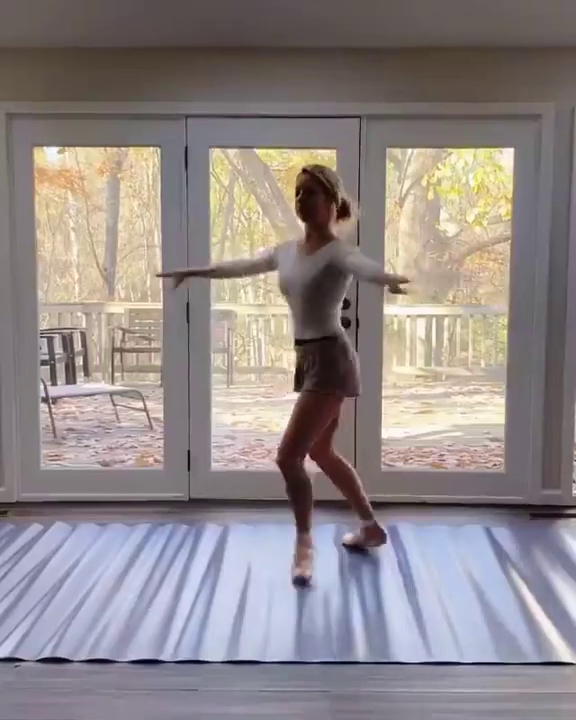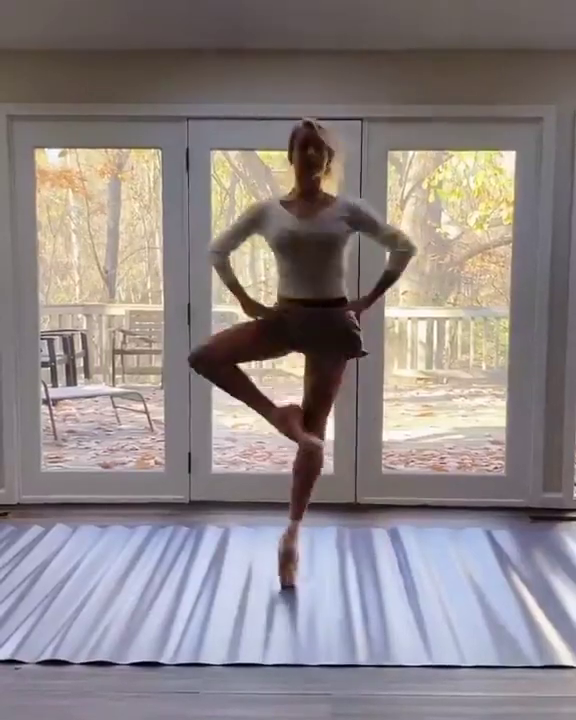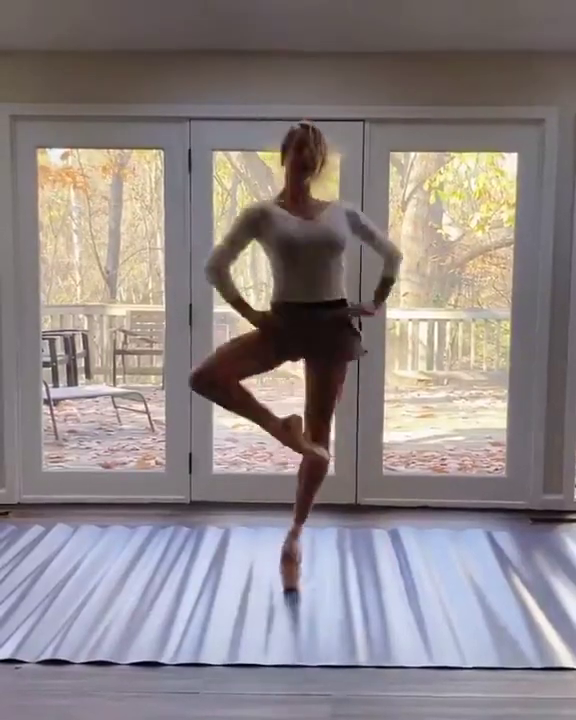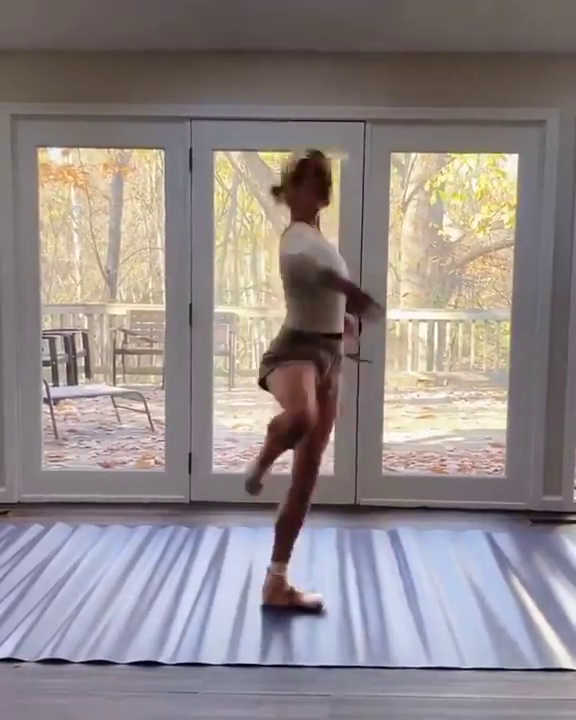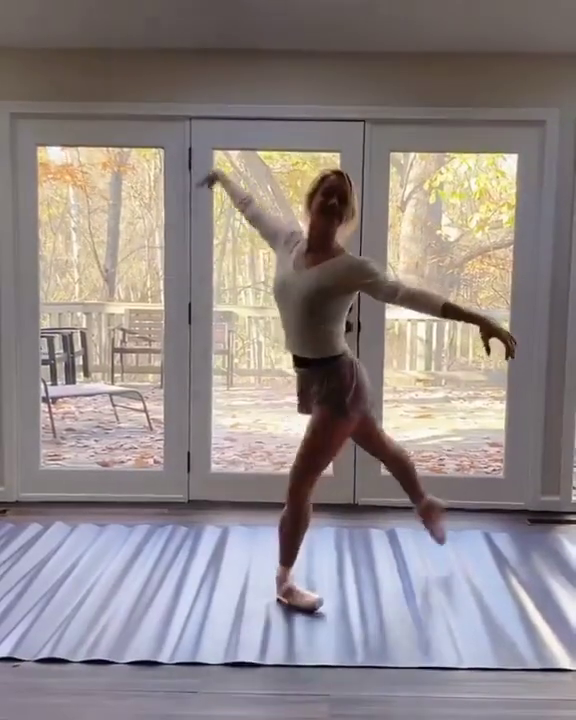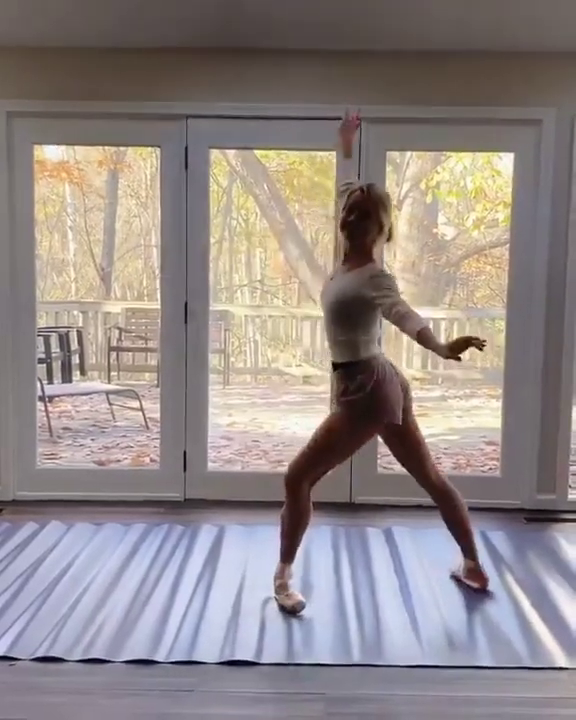
dt=0.5s
person 1, frame 1
left shoulder: (340, 252)
right shoulder: (289, 251)
left elbow: (367, 268)
right elbow: (247, 265)
left wrist: (390, 279)
right wrist: (194, 272)
left hip: (331, 359)
right hip: (311, 358)
left knee: (289, 455)
right knee: (321, 452)
left ankle: (304, 545)
right ankle: (370, 526)
person 1, frame 2
left shoulder: (346, 209)
right shoulder: (267, 210)
left elbow: (403, 247)
right elbow: (217, 251)
left wrist: (370, 298)
right wrist: (246, 301)
left hip: (331, 323)
right hip: (285, 317)
left knee: (312, 431)
right knee: (206, 356)
left ankle: (291, 532)
right ankle: (281, 415)
person 1, frame 3
left shoulder: (342, 213)
right shoulder: (261, 214)
left elbow: (391, 253)
right elbow: (215, 266)
left wrist: (375, 303)
right wrist: (251, 314)
left hip: (331, 325)
right hip: (283, 326)
left knee: (318, 442)
right knee: (205, 377)
left ankle: (295, 535)
right ankle: (282, 428)
person 1, frame 4
left shoulder: (318, 238)
right shoulder: (298, 235)
right elbow: (311, 262)
left wrist: (339, 309)
right wrist: (349, 288)
left hip: (325, 356)
right hip: (296, 352)
left knee: (305, 479)
right knee: (303, 419)
left ankle: (277, 580)
right ankle: (264, 460)
person 1, frame 5
left shoulder: (352, 267)
right shoulder: (289, 241)
left elbow: (413, 296)
right elbow: (253, 210)
left wrist: (482, 321)
right wrist: (223, 178)
left hip: (336, 380)
right hip: (311, 376)
left knee: (298, 488)
right knee: (378, 444)
left ankle: (284, 580)
right ankle: (424, 504)
person 1, frame 6
left shoulder: (373, 277)
right shoulder: (349, 261)
left elbow: (405, 316)
right elbow: (349, 203)
left wrist: (439, 347)
right wrist: (346, 151)
left hip: (369, 387)
right hip: (378, 385)
left knee: (297, 480)
right knee: (428, 477)
left ankle: (284, 571)
right ankle: (472, 562)
